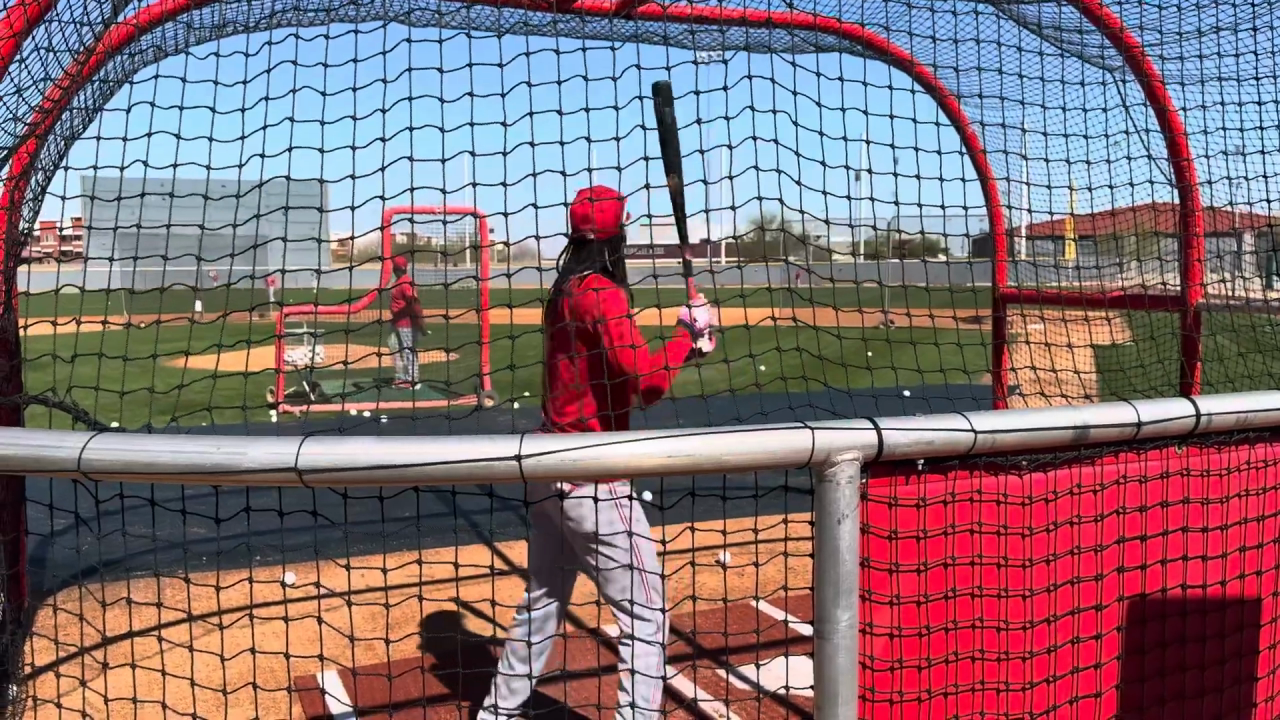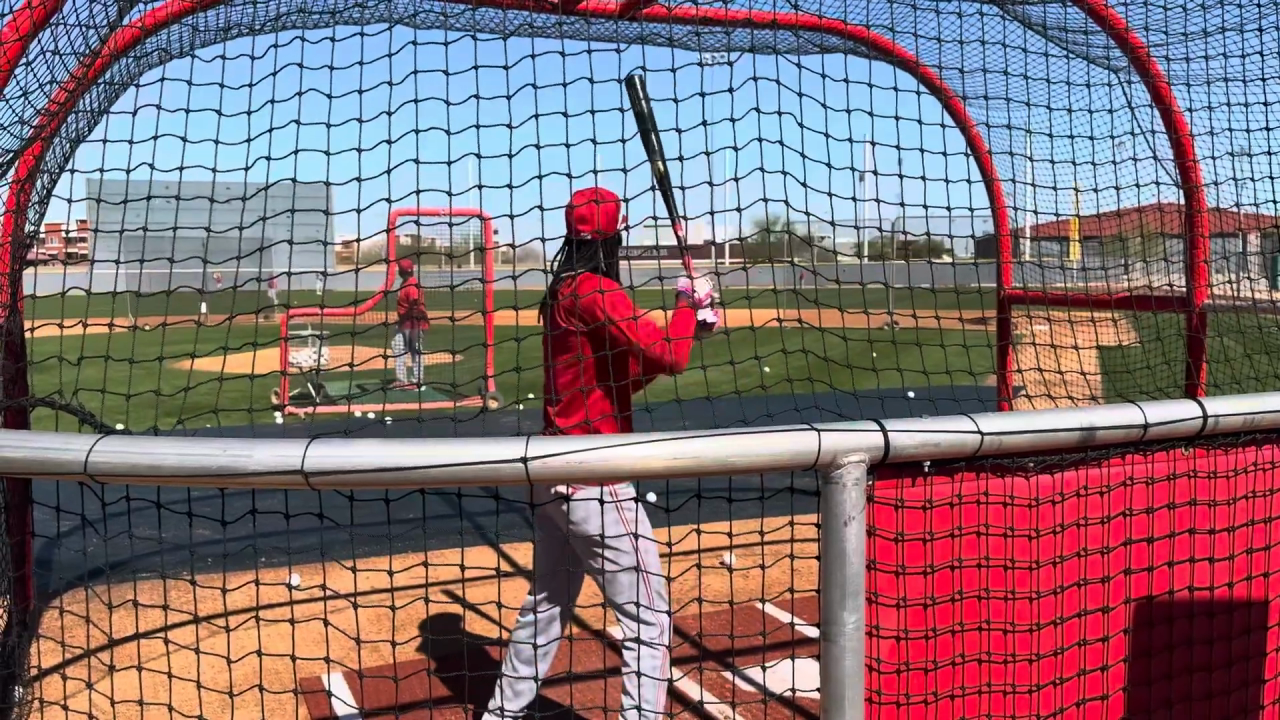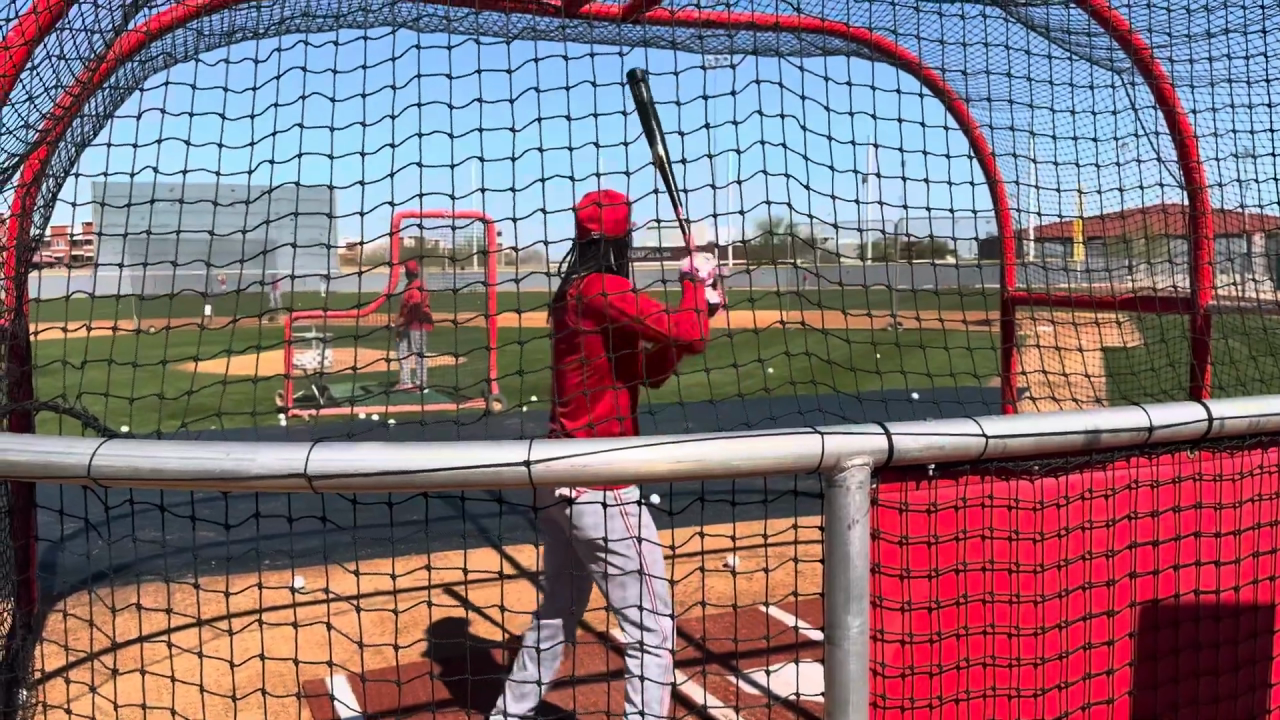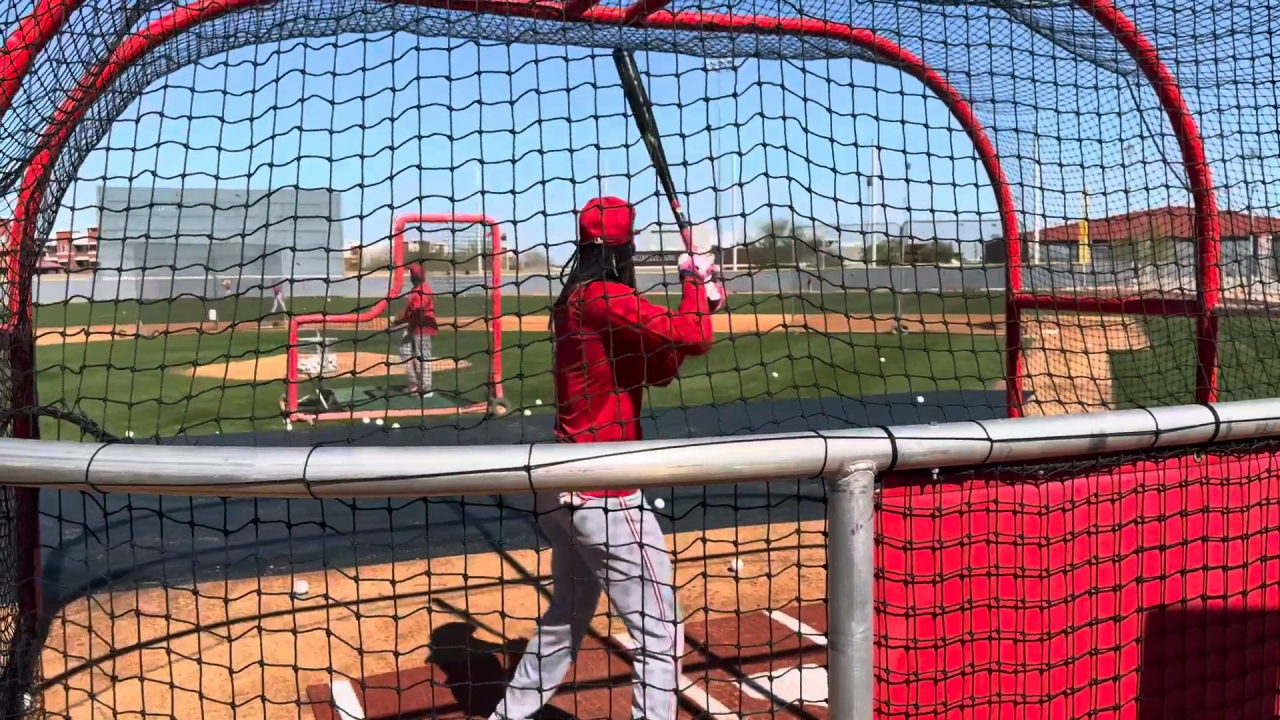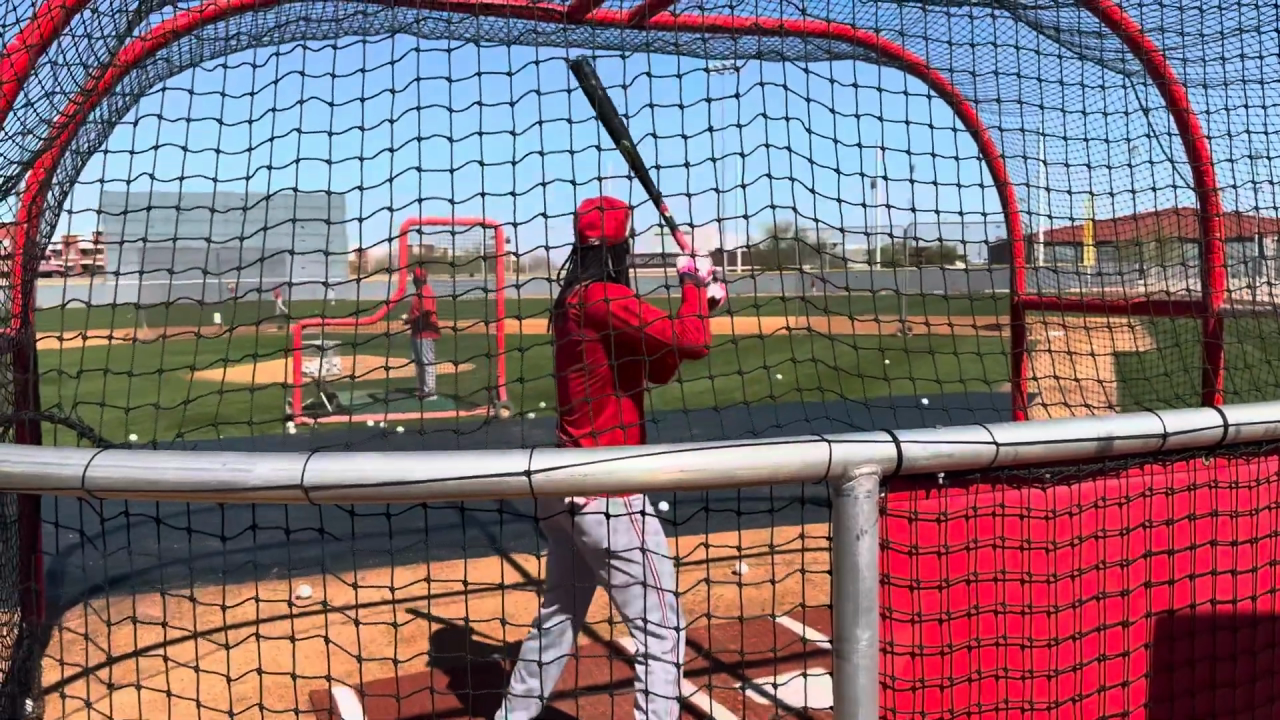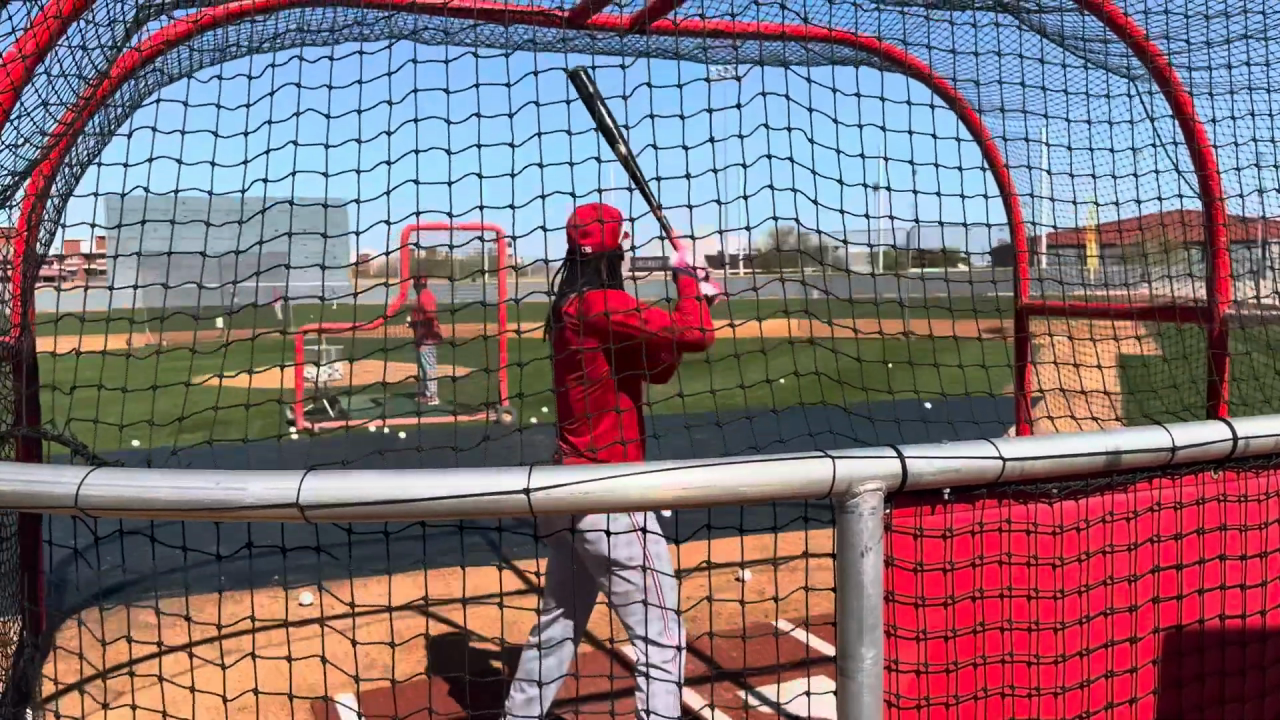
dt=0.2s
person 1, frame 1
left shoulder: (566, 293)
right shoulder: (601, 295)
right elbow: (647, 384)
left wrist: (683, 345)
right wrist: (687, 333)
right hip: (591, 480)
left knee: (543, 602)
right knee: (646, 616)
person 1, frame 2
left shoulder: (562, 293)
right shoulder: (597, 291)
left elbow: (631, 371)
right elbow: (666, 357)
left wrist: (690, 321)
right wrist: (689, 304)
right hip: (593, 481)
left knee: (545, 605)
right knee: (649, 619)
person 1, frame 3
left shoulder: (572, 295)
right shoulder: (604, 291)
left elbow: (650, 371)
right elbow: (689, 337)
left wrist: (697, 306)
right wrist: (694, 281)
left hip: (560, 479)
right hip: (597, 485)
left knee: (558, 609)
right knee: (651, 624)
person 1, frame 4
left shoulder: (575, 300)
right shoulder: (606, 297)
left elbow: (658, 371)
right elbow: (694, 339)
left wrist: (696, 303)
right wrist: (693, 278)
left hip: (564, 486)
right hip: (602, 492)
left knee: (567, 615)
right knee: (659, 631)
person 1, frame 5
left shoulder: (574, 301)
right shoulder: (606, 298)
left elbow: (658, 369)
right elbow: (692, 343)
left wrist: (697, 300)
right wrist: (692, 280)
left hip: (566, 488)
right hip: (605, 493)
left knee: (557, 617)
right knee: (662, 631)
person 1, frame 6
left shoulder: (569, 309)
right shoulder: (603, 306)
left elbow: (657, 368)
right elbow: (697, 336)
left wrist: (691, 298)
right wrist: (686, 278)
left knee: (556, 627)
right knee: (662, 639)
